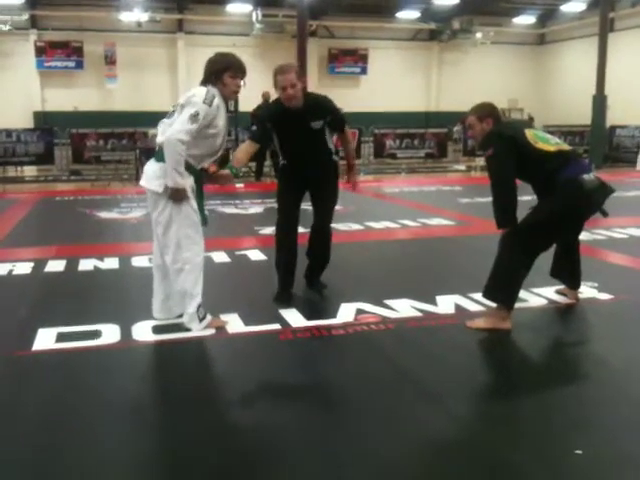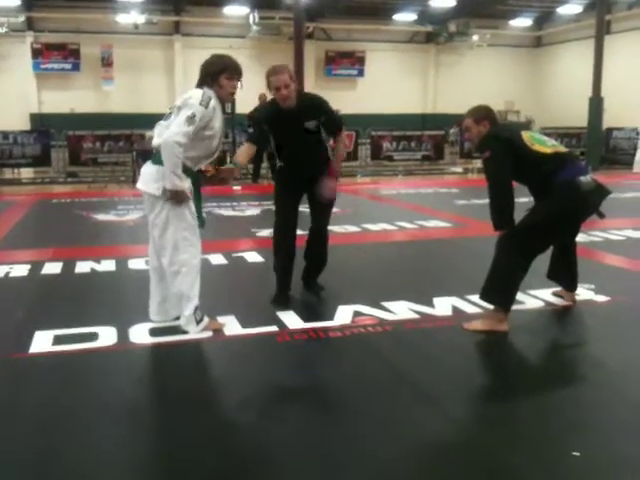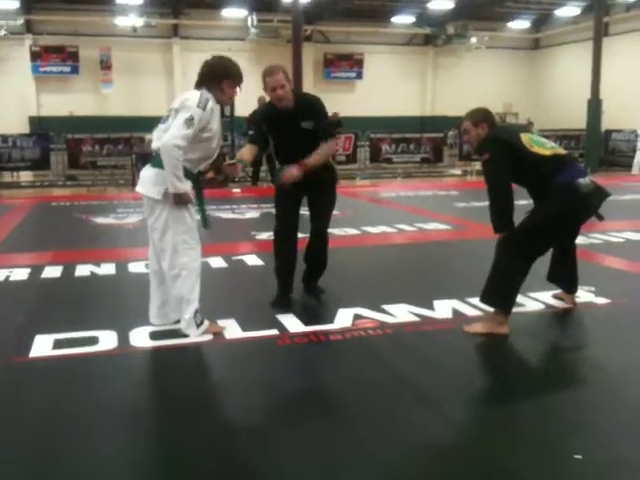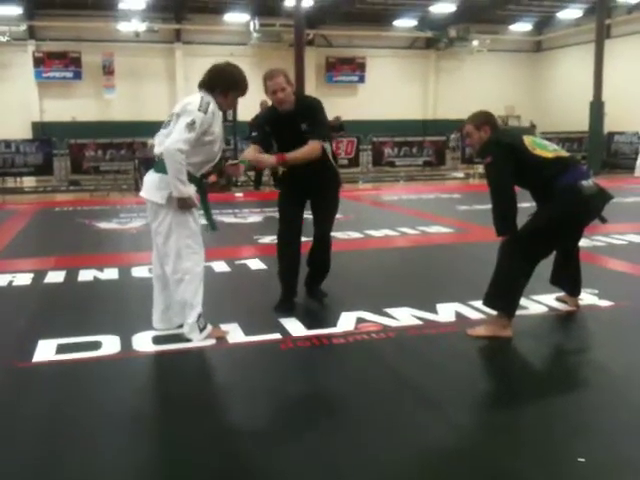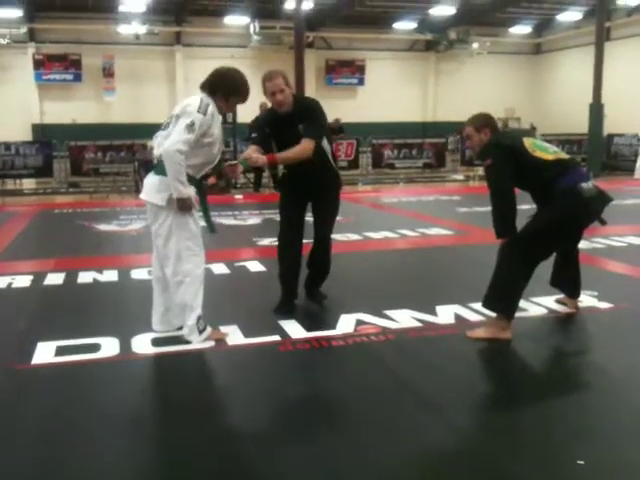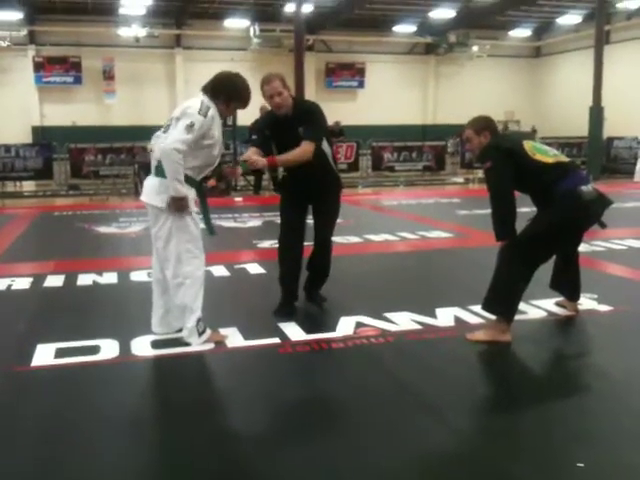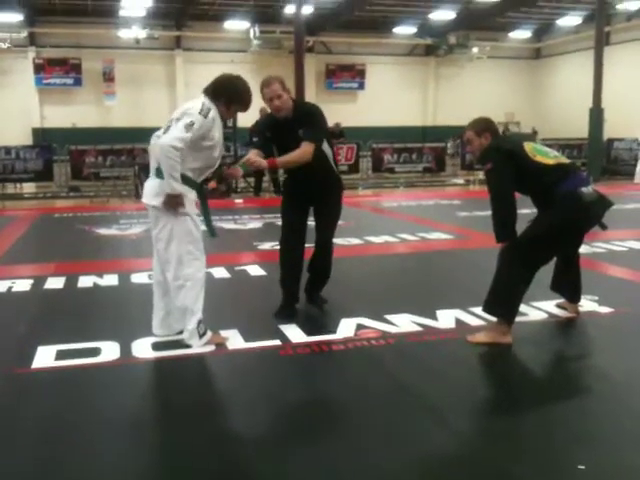
dt=0.1s
person 1, frame 1
left shoulder: (211, 101)
right shoulder: (206, 99)
left elbow: (170, 131)
right elbow: (174, 139)
right wrist: (177, 183)
left hip: (164, 175)
right hip: (170, 179)
left knee: (168, 245)
right knee: (187, 246)
left ankle: (167, 307)
right ankle: (194, 315)
person 1, frame 2
left shoulder: (205, 102)
right shoulder: (203, 102)
left elbow: (165, 133)
right elbow: (172, 141)
right wrist: (177, 185)
left hip: (160, 177)
right hip: (167, 180)
left knee: (165, 247)
right knee: (184, 249)
left ankle: (164, 309)
right ankle: (192, 317)
person 1, frame 3
left shoulder: (203, 104)
right shoulder: (201, 104)
left elbow: (164, 136)
right elbow: (172, 145)
right wrist: (178, 188)
left hip: (159, 181)
right hip: (167, 183)
left knee: (164, 250)
right knee: (184, 252)
left ankle: (164, 313)
right ankle: (192, 321)
person 1, frame 4
left shoulder: (200, 106)
right shoulder: (202, 108)
left elbow: (166, 141)
right elbow: (173, 148)
right wrist: (181, 191)
left hip: (162, 184)
right hip: (170, 188)
left knee: (167, 255)
right knee: (187, 256)
left ankle: (167, 317)
right ankle: (195, 326)
person 1, frame 5
left shoulder: (200, 108)
right shoulder: (202, 109)
left elbow: (162, 141)
right elbow: (172, 149)
right wrist: (181, 192)
left hip: (161, 187)
right hip: (171, 190)
left knee: (167, 257)
right knee: (188, 258)
left ankle: (166, 319)
right ankle: (194, 328)
person 1, frame 6
left shoulder: (199, 110)
right shoulder: (203, 111)
left elbow: (160, 140)
right elbow: (170, 147)
right wrist: (177, 191)
left hip: (161, 188)
right hip: (171, 193)
left knee: (167, 259)
right knee: (188, 260)
left ankle: (166, 321)
right ankle: (194, 329)
person 1, frame 7
left shoulder: (200, 111)
right shoulder: (204, 112)
left elbow: (158, 140)
right elbow: (168, 146)
left wrist: (158, 179)
right wrist: (173, 189)
left hip: (161, 190)
right hip: (172, 194)
left knee: (168, 261)
right knee: (188, 262)
left ankle: (167, 323)
right ankle: (195, 331)
person 2, frame 1
left shoulder: (322, 105)
right shoulder: (271, 113)
left elbow: (343, 133)
right elbow: (250, 144)
left wrist: (351, 167)
right wrist: (232, 169)
left hip: (324, 171)
right hip: (292, 172)
left knee: (322, 225)
right knee: (286, 226)
left ankle: (313, 275)
right ankle: (285, 285)
person 2, frame 2
left shoulder: (316, 105)
right shoulder: (265, 114)
left elbow: (339, 139)
right elbow: (250, 145)
left wrist: (332, 176)
right wrist: (234, 165)
left hip: (320, 173)
right hip: (289, 172)
left knee: (319, 228)
right knee: (284, 228)
left ankle: (311, 277)
right ankle: (283, 287)
person 2, frame 3
left shoulder: (312, 104)
right shoulder: (264, 115)
left elbow: (330, 145)
right elbow: (252, 146)
left wrist: (301, 168)
right wrist: (238, 162)
left hip: (320, 175)
right hip: (286, 176)
left knee: (319, 230)
right knee: (284, 231)
left ankle: (311, 280)
right ankle: (284, 290)
person 2, frame 4
left shoulder: (312, 107)
right shoulder: (266, 118)
left elbow: (315, 149)
right elbow: (255, 148)
left wrist: (277, 160)
right wrist: (243, 161)
left hip: (324, 179)
right hip: (292, 180)
left knee: (322, 234)
right knee: (288, 235)
left ankle: (314, 284)
right ankle: (287, 294)
person 2, frame 5
left shoulder: (311, 108)
right shoulder: (266, 120)
left elbow: (307, 149)
right elbow: (255, 148)
left wrist: (269, 159)
right wrist: (242, 162)
left hip: (325, 181)
right hip: (293, 182)
left knee: (322, 236)
right knee: (289, 237)
left ankle: (313, 286)
right ankle: (288, 296)
person 2, frame 6
left shoulder: (310, 111)
right shoulder: (266, 122)
left elbow: (306, 152)
right elbow: (255, 150)
left wrist: (269, 162)
right wrist: (243, 163)
left hip: (326, 183)
right hip: (294, 184)
left knee: (323, 239)
right knee: (290, 240)
left ankle: (313, 288)
right ankle: (288, 298)
person 2, frame 7
left shoulder: (311, 113)
right shoulder: (267, 124)
left elbow: (306, 153)
right elbow: (255, 152)
left wrist: (269, 163)
right wrist: (244, 164)
left hip: (327, 185)
right hip: (296, 185)
left knee: (324, 241)
right knee: (291, 242)
left ankle: (314, 290)
right ankle: (289, 300)
person 3, frame 1
left shoulder: (496, 140)
right shoulder: (518, 133)
left elbow: (503, 187)
left wrist: (507, 225)
left hip: (570, 191)
right hip: (589, 186)
left knee: (517, 241)
right knee: (565, 232)
left ankle: (501, 315)
right ankle: (571, 288)
person 3, frame 2
left shoulder: (493, 142)
right shoulder: (514, 135)
left elbow: (500, 190)
left wrist: (504, 227)
left hip: (566, 193)
right hip: (586, 188)
left knee: (514, 244)
right knee: (562, 235)
left ankle: (498, 317)
right ankle: (568, 290)
person 3, frame 3
left shoulder: (492, 145)
right shoulder: (513, 138)
left elbow: (500, 192)
left wrist: (504, 229)
left hip: (566, 195)
right hip: (585, 190)
left knee: (514, 246)
right knee: (562, 237)
left ankle: (498, 320)
right ankle: (568, 292)
person 3, frame 4
left shoulder: (494, 147)
right shoulder: (516, 140)
left elbow: (502, 195)
left wrist: (507, 232)
left hip: (568, 197)
right hip: (588, 193)
left knee: (517, 249)
right knee: (565, 240)
left ankle: (502, 322)
right ankle: (572, 295)
person 3, frame 5
left shoulder: (495, 150)
right shoulder: (516, 143)
left elbow: (502, 197)
left wrist: (506, 234)
left hip: (568, 199)
right hip: (588, 195)
left knee: (516, 251)
right knee: (565, 242)
left ankle: (501, 324)
right ankle: (571, 297)
person 3, frame 6
left shoulder: (494, 152)
right shoulder: (516, 145)
left elbow: (502, 200)
left wrist: (506, 237)
left hip: (568, 203)
right hip: (588, 198)
left knee: (517, 253)
right knee: (565, 245)
left ankle: (501, 327)
right ankle: (571, 299)
person 3, frame 7
left shoulder: (495, 154)
right shoulder: (516, 147)
left elbow: (503, 201)
left wrist: (506, 238)
left hip: (568, 204)
right hip: (589, 199)
left knee: (517, 255)
right knee: (565, 246)
left ankle: (501, 329)
right ankle: (572, 301)
